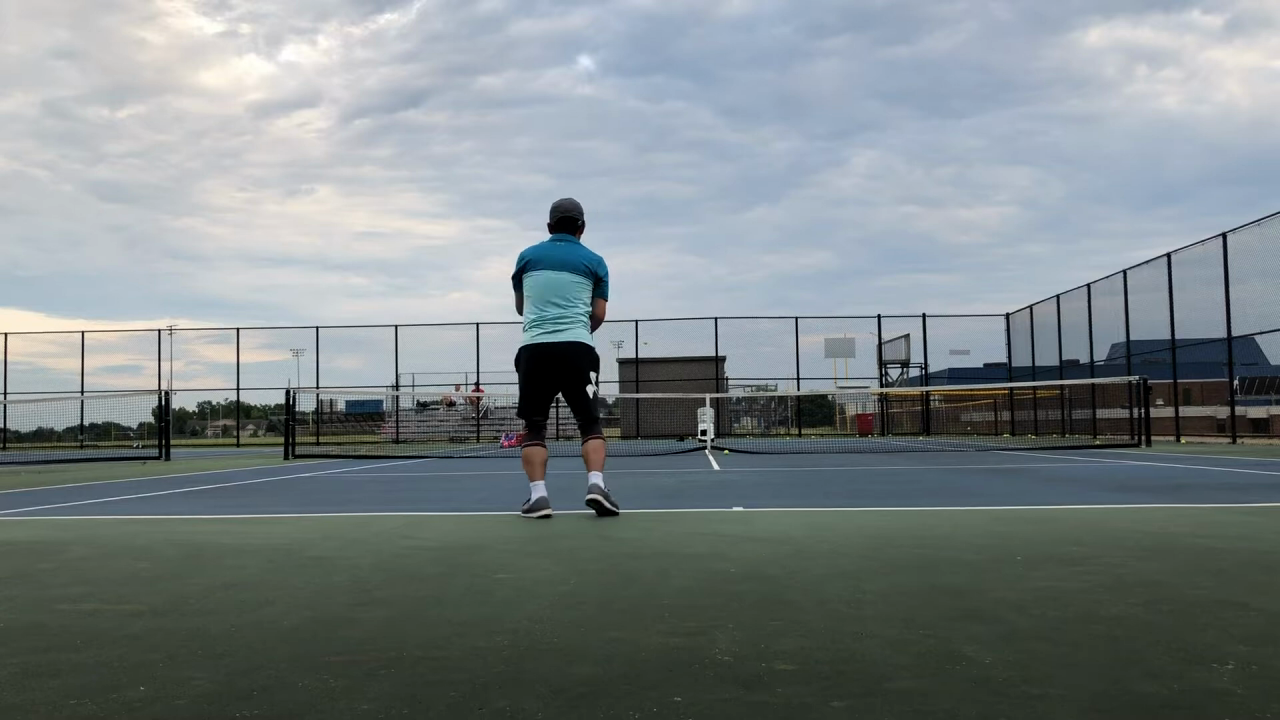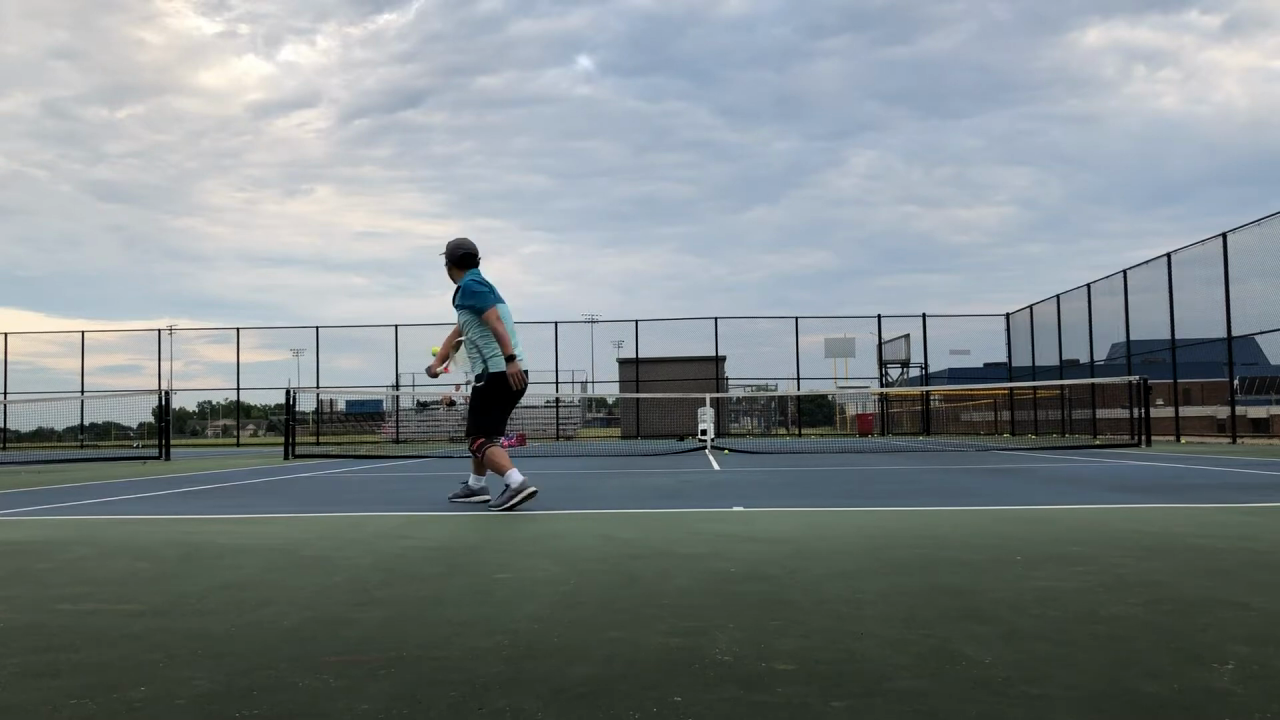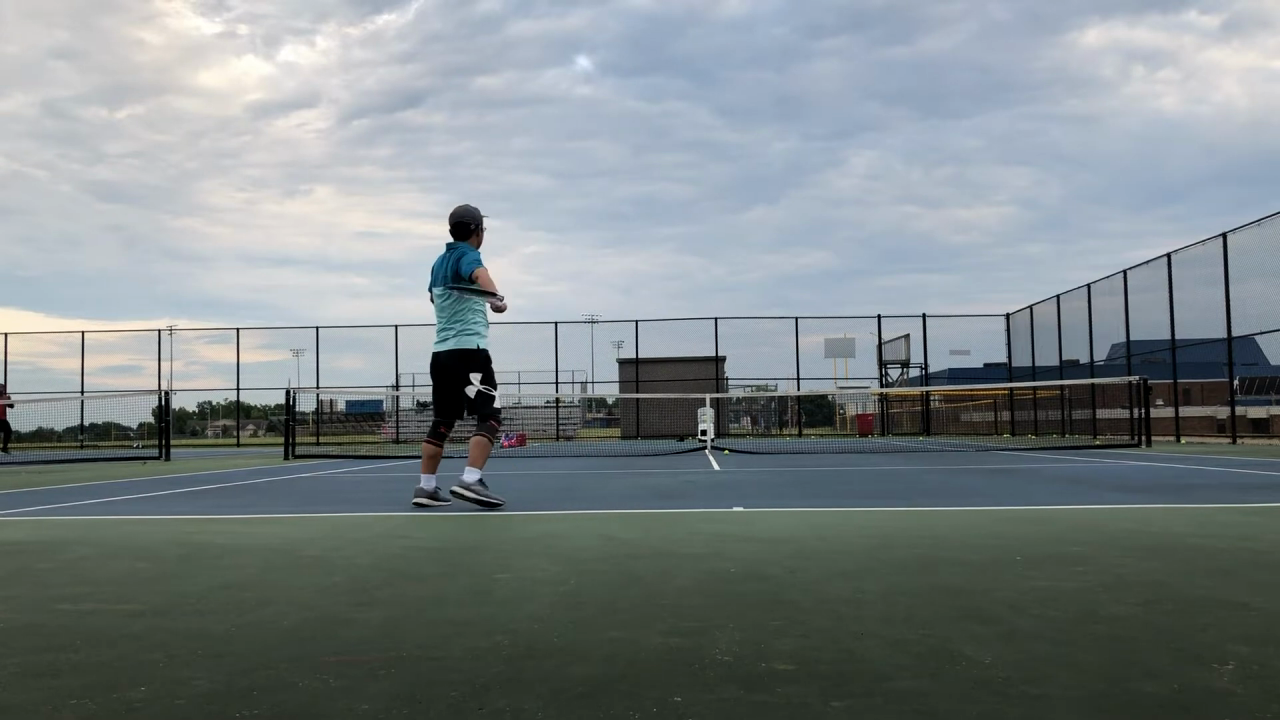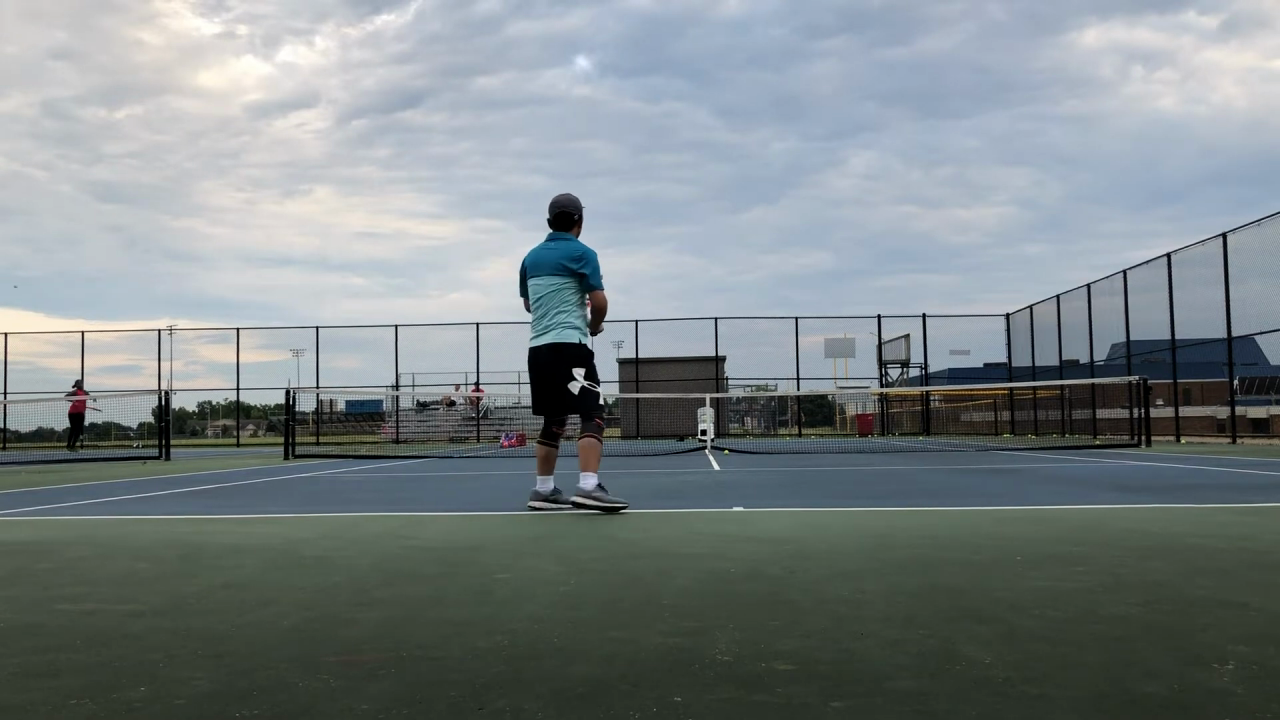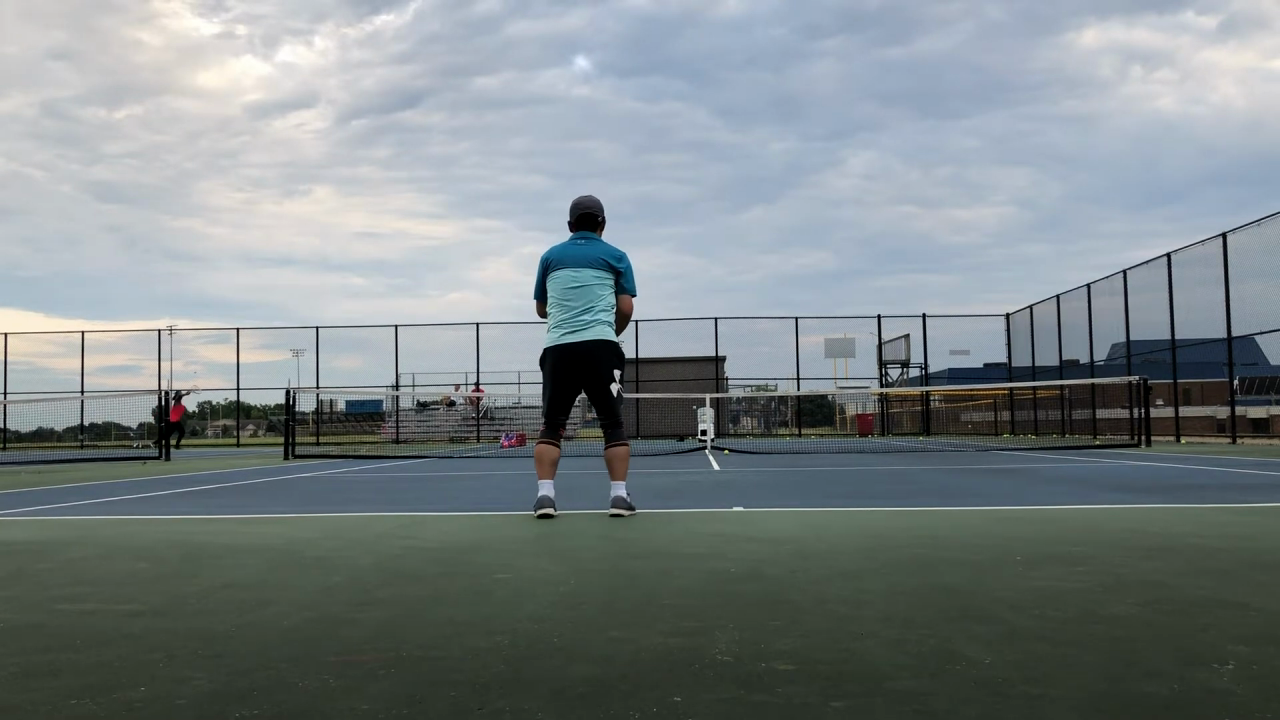
dt=1s
person 1, frame 1
left shoulder: (528, 255)
right shoulder: (594, 261)
right elbow: (598, 315)
left hip: (535, 349)
right hip: (576, 348)
left knee: (534, 426)
right knee: (590, 423)
left ankle: (538, 496)
right ankle: (596, 486)
person 1, frame 2
left shoulder: (468, 287)
right shoulder: (478, 284)
left elbow: (496, 322)
right elbow: (457, 332)
left wrist: (511, 359)
right wrist: (438, 360)
left hip: (496, 375)
right hip: (511, 375)
left knee: (482, 439)
right knee: (486, 430)
left ankle: (517, 483)
right ankle: (476, 484)
person 1, frame 3
left shoulder: (439, 262)
right shoulder: (467, 256)
right elbow: (481, 276)
right wrist: (494, 297)
left hip: (441, 354)
right hip: (468, 351)
left knee: (442, 423)
right knee: (488, 418)
left ankle: (426, 488)
right ankle: (471, 482)
person 1, frame 4
left shoulder: (531, 257)
right shoulder: (582, 254)
right elbow: (599, 302)
right wrist: (594, 325)
left hip: (538, 349)
right hip: (567, 347)
left knee: (554, 422)
right knee: (592, 417)
left ankle: (544, 490)
right ankle: (588, 487)
person 1, frame 5
left shoulder: (550, 256)
right shoulder: (616, 257)
left elbow: (541, 310)
right elbow: (625, 309)
left hip: (558, 349)
right hip: (600, 347)
left knee: (551, 426)
right knee: (612, 423)
left ankle: (545, 495)
right ankle: (619, 495)
